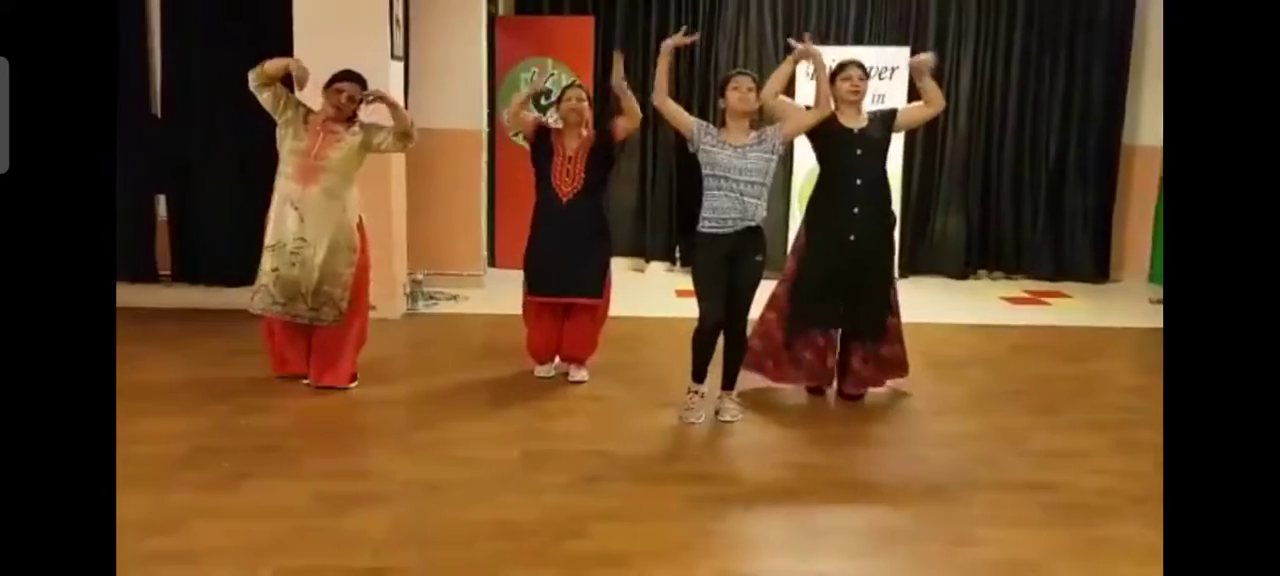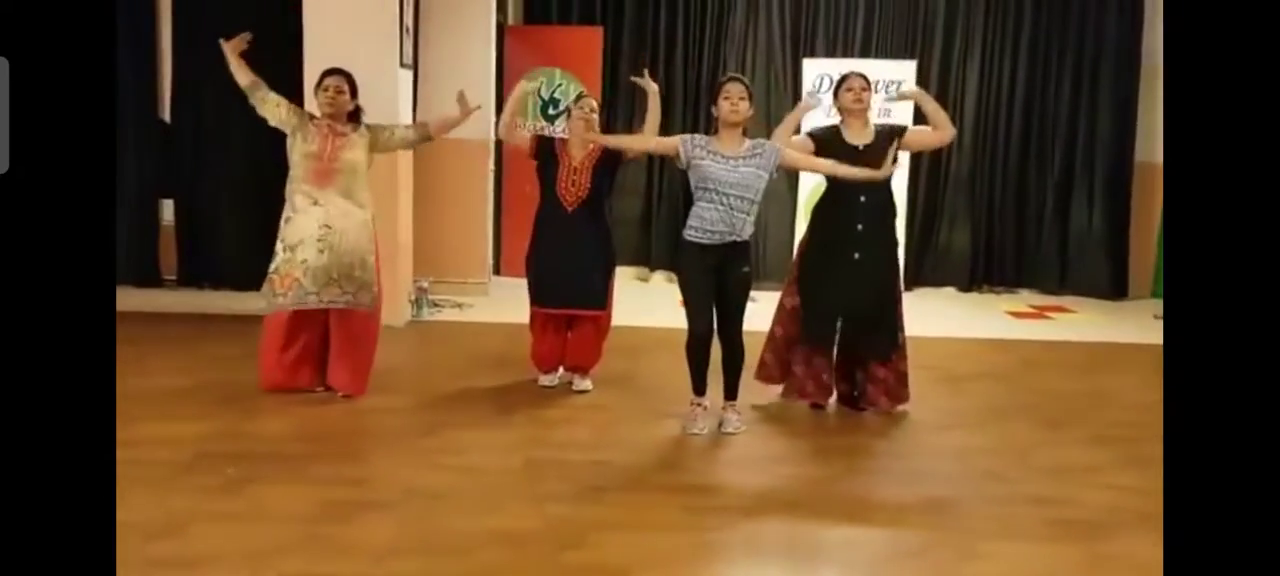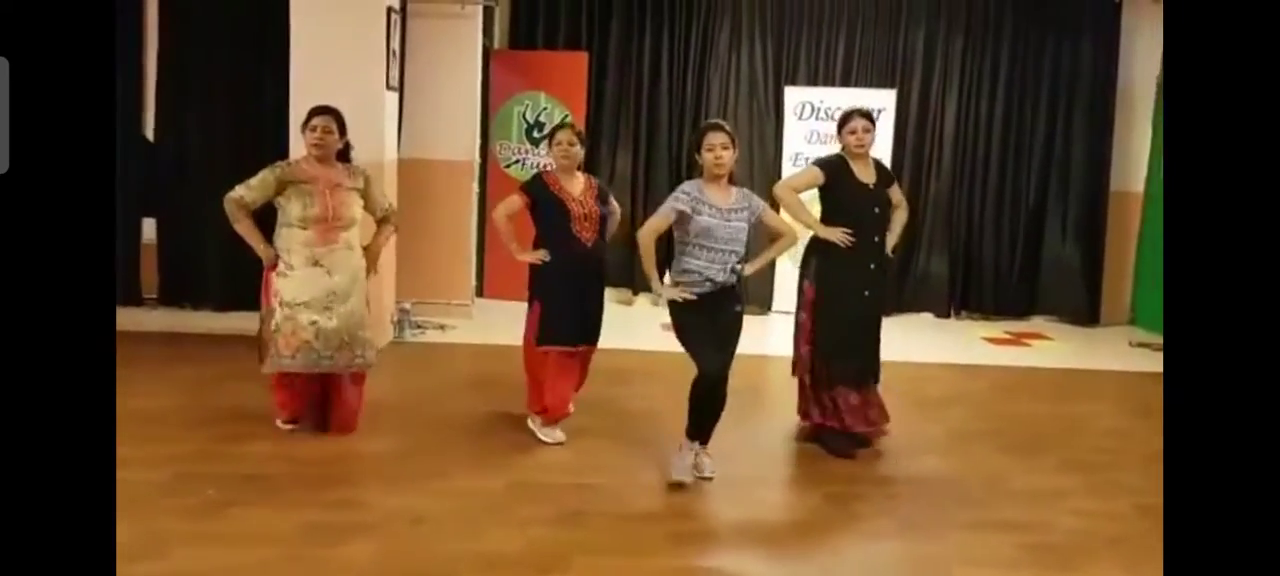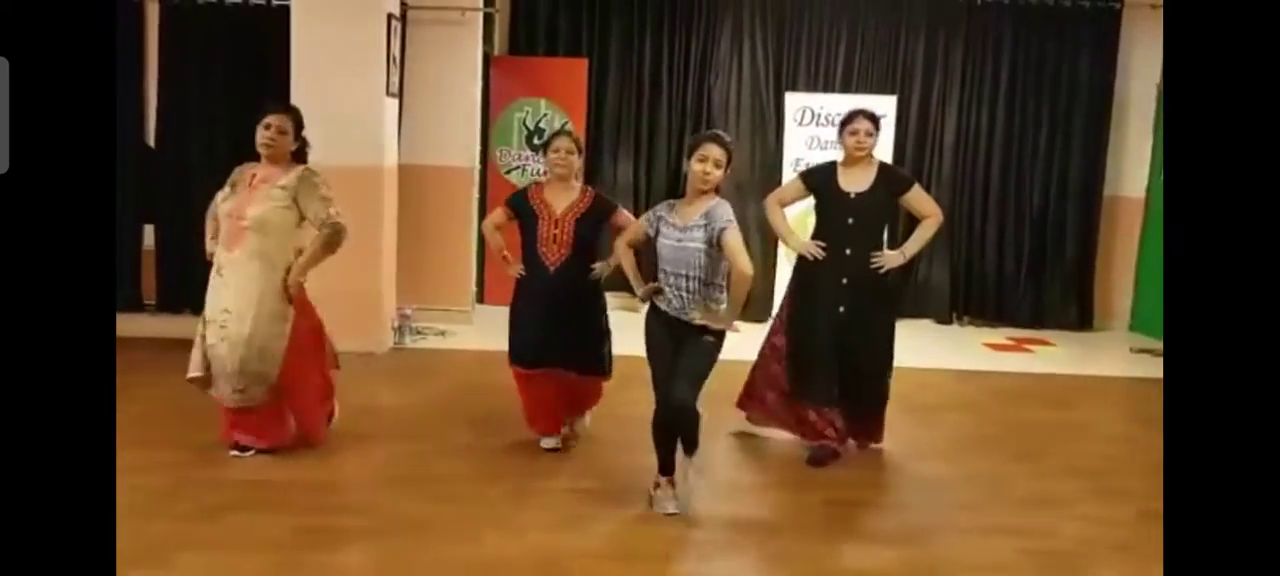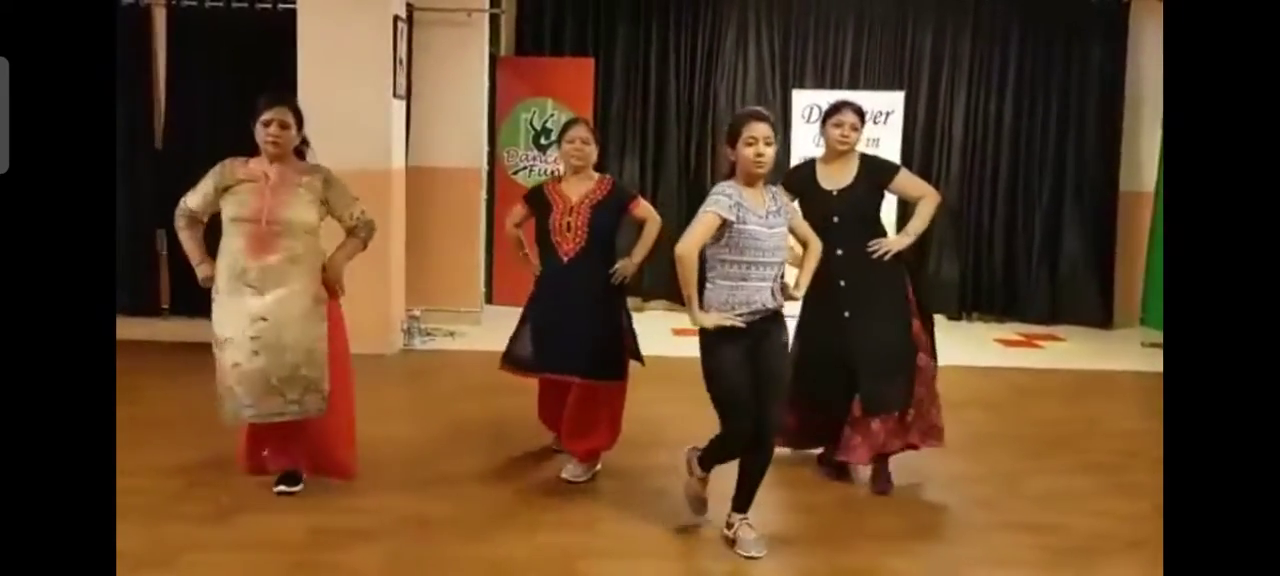
dt=1s
person 1, frame 1
left shoulder: (771, 138)
right shoulder: (703, 135)
left elbow: (821, 111)
right elbow: (661, 100)
left wrist: (816, 63)
right wrist: (665, 53)
left hip: (749, 241)
right hip: (710, 240)
left knee: (737, 321)
right knee: (711, 318)
left ankle: (728, 393)
right ankle: (696, 390)
person 1, frame 2
left shoulder: (765, 152)
right shoulder: (694, 146)
left elbow: (820, 164)
right elbow: (643, 143)
left wrist: (874, 173)
right wrist: (593, 139)
left hip: (736, 252)
right hip: (696, 249)
left knee: (730, 331)
right knee: (699, 329)
left ankle: (731, 405)
right ankle: (698, 402)
person 1, frame 3
left shoulder: (747, 200)
right shoulder: (688, 194)
left elbow: (788, 234)
right elbow: (646, 234)
left wrist: (753, 266)
right wrist: (657, 285)
left hip: (727, 298)
right hip: (689, 298)
left knee: (719, 376)
right knee: (709, 369)
left ankle: (702, 447)
right ankle: (689, 441)
person 1, frame 4
left shoulder: (719, 212)
right shoulder: (662, 212)
left elbow: (743, 269)
right elbow: (623, 242)
left wrist: (728, 318)
right wrist: (638, 286)
left hip: (702, 327)
right hip: (662, 320)
left knee: (681, 399)
right knee: (664, 404)
left ankle: (688, 459)
right ankle: (664, 481)
person 1, frame 5
left shoulder: (778, 200)
right shoulder: (725, 196)
left elbow: (813, 243)
right elbow: (685, 249)
left wrist: (799, 287)
right wrist: (696, 313)
left hip: (771, 328)
right hip: (728, 331)
left knee: (765, 431)
right knee: (738, 432)
left ankle: (739, 518)
right ankle: (699, 465)
person 2, frame 1
left shoulder: (883, 122)
right shoulder: (819, 122)
left elbow: (935, 106)
right elbow: (769, 99)
left wrist: (922, 74)
left hip: (873, 230)
right hip: (826, 226)
left knee: (867, 305)
right knee: (815, 300)
left ankle: (855, 378)
right ankle: (815, 372)
person 2, frame 2
left shoulder: (891, 135)
right shoulder: (824, 138)
left elbow: (945, 134)
right elbow: (777, 149)
left wrist: (920, 97)
right wrist: (800, 110)
left hip: (876, 241)
right hip: (830, 238)
left knee: (870, 316)
right knee: (820, 312)
left ankle: (855, 388)
right ankle: (815, 387)
person 2, frame 3
left shoulder: (881, 172)
right shoulder: (830, 167)
left elbow: (900, 206)
right elbow: (783, 189)
left wrist: (891, 238)
right wrist: (819, 228)
left hip: (869, 271)
right hip: (831, 267)
left knee: (861, 345)
right knee: (833, 345)
left ankle: (852, 422)
right ankle: (829, 425)
person 2, frame 4
left shoulder: (892, 179)
right shoulder: (821, 175)
left elbow: (933, 216)
right elbow: (773, 201)
left wrist: (903, 254)
right wrist: (793, 241)
left hip: (868, 283)
right hip: (818, 279)
left knee: (864, 361)
right knee: (816, 357)
left ankle: (857, 430)
right ankle: (825, 436)
person 2, frame 5
left shoulder: (875, 169)
right shoulder: (802, 175)
left elbow: (929, 196)
left wrist: (906, 237)
left hip: (877, 282)
right hip: (825, 286)
left knee: (881, 364)
right knee: (825, 368)
left ankle: (878, 452)
right ankle: (836, 447)
person 3, frame 1
left shoulder: (360, 134)
right shoulder: (292, 117)
left elbow: (404, 138)
right elbow: (257, 81)
left wrist: (390, 103)
right wrist: (290, 64)
left hip: (336, 229)
right hip: (289, 225)
left knee: (335, 300)
right knee: (288, 295)
left ankle: (336, 371)
right ankle: (299, 366)
person 3, frame 2
left shoulder: (367, 135)
right shoulder: (297, 124)
left elbow: (417, 134)
right elbow: (258, 94)
left wrist: (459, 117)
right wrist: (231, 55)
left hip: (350, 229)
right hip: (302, 229)
left knee: (349, 305)
right knee: (299, 304)
left ankle: (345, 378)
right ankle: (302, 375)
person 3, frame 3
left shoulder: (358, 179)
right shoulder: (283, 174)
left elbow: (388, 216)
right elbow: (235, 202)
left wrist: (375, 249)
right wrist: (261, 247)
left hip: (344, 278)
right hip: (294, 273)
left knee: (343, 347)
right knee: (297, 341)
left ankle: (334, 417)
right ankle: (292, 408)
person 3, frame 4
left shoulder: (301, 179)
right shoulder: (242, 174)
left elbow: (334, 230)
right elbow: (216, 206)
left wrist: (299, 270)
right wrist: (211, 242)
left hip: (271, 286)
right hip: (227, 283)
left knee: (289, 362)
right knee: (230, 359)
left ankle: (319, 410)
right ankle: (250, 433)
person 3, frame 5
left shoulder: (318, 179)
right shoulder: (230, 172)
left elbow: (363, 225)
right elbow: (186, 214)
left wrist: (337, 262)
right wrist: (200, 262)
left hip: (297, 293)
right hip: (239, 294)
left knee: (297, 375)
right knee: (250, 371)
left ankle: (294, 460)
right ankle: (265, 451)
person 4, frame 1
left shoulder: (601, 141)
right shoulder: (543, 138)
left elbow: (634, 119)
right elbow: (512, 115)
left wrist: (620, 87)
right wrist: (532, 90)
left hip: (589, 238)
right hip: (548, 236)
left knee: (585, 300)
right knee: (545, 298)
left ankle: (577, 359)
right ankle: (544, 356)
person 4, frame 2
left shoulder: (608, 155)
right shoulder: (547, 149)
left elbow: (648, 138)
right elbow: (506, 133)
left wrist: (653, 95)
right wrist: (518, 95)
left hip: (592, 245)
right hip: (550, 243)
left knee: (589, 311)
right knee: (548, 309)
left ankle: (580, 368)
right ankle: (548, 366)
person 4, frame 3
left shoulder: (595, 186)
right shoulder: (540, 184)
left elbow: (614, 213)
right elbow: (500, 213)
right wrist: (520, 252)
left hip: (589, 278)
right hip: (553, 277)
left knee: (581, 345)
right knee: (553, 347)
left ankle: (561, 398)
right ankle: (543, 415)
person 4, frame 4
left shoulder: (593, 201)
right shoulder: (526, 197)
left elbow: (632, 228)
right elbow: (489, 226)
left wrist: (610, 263)
right wrist: (508, 261)
left hip: (579, 299)
right hip: (535, 298)
left knee: (579, 367)
right knee: (536, 367)
left ankle: (575, 413)
right ankle: (548, 427)
person 4, frame 5
left shoulder: (612, 190)
right shoulder: (543, 192)
left elbow: (653, 220)
right elbow: (511, 224)
left wrist: (633, 261)
right wrist: (530, 258)
left hip: (598, 297)
right hip: (553, 297)
left knee: (594, 375)
right knee: (555, 371)
left ankle: (587, 452)
right ankle: (562, 432)
